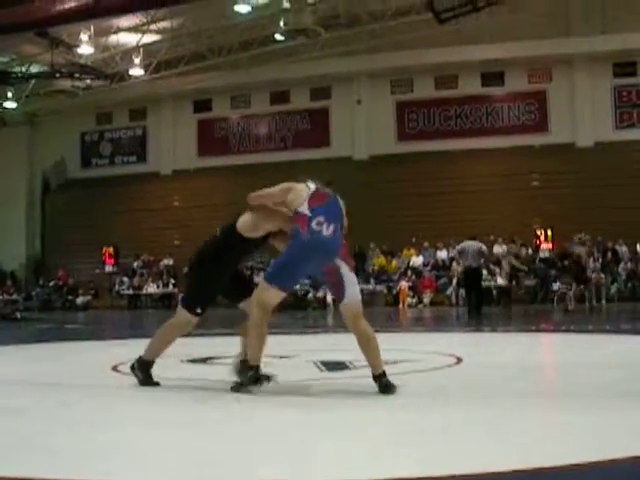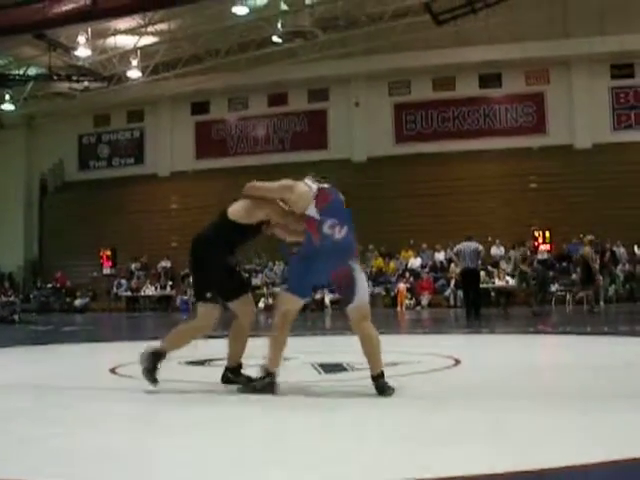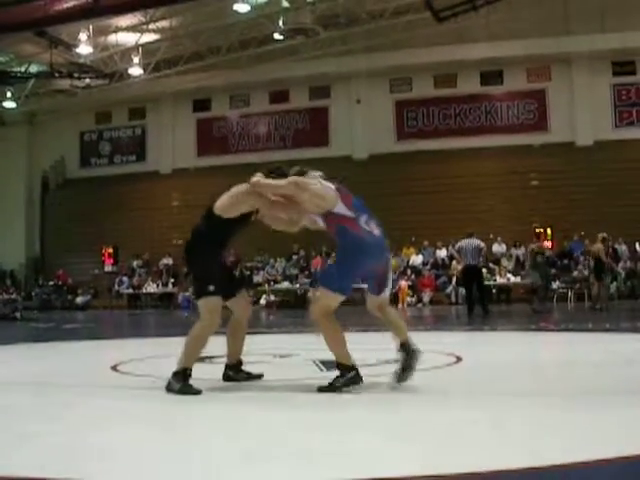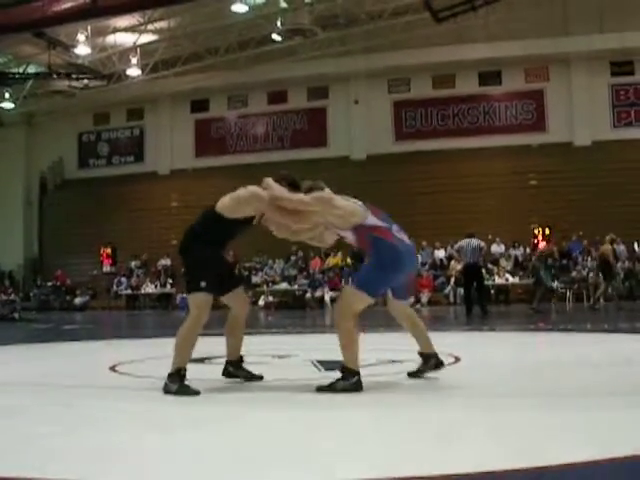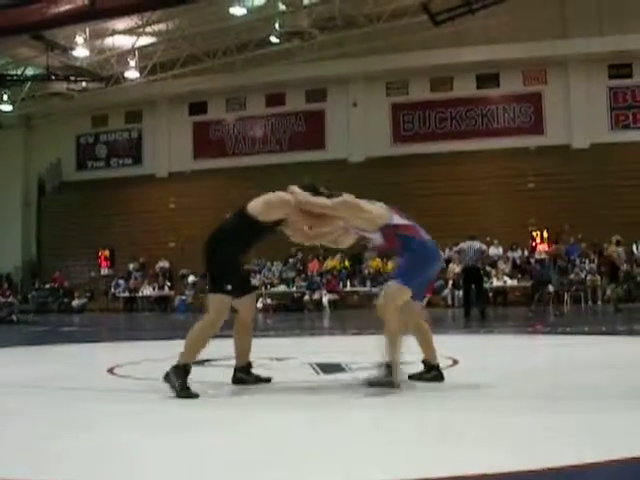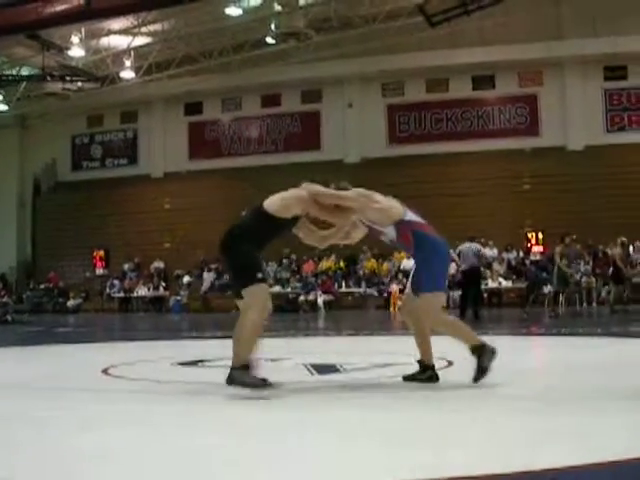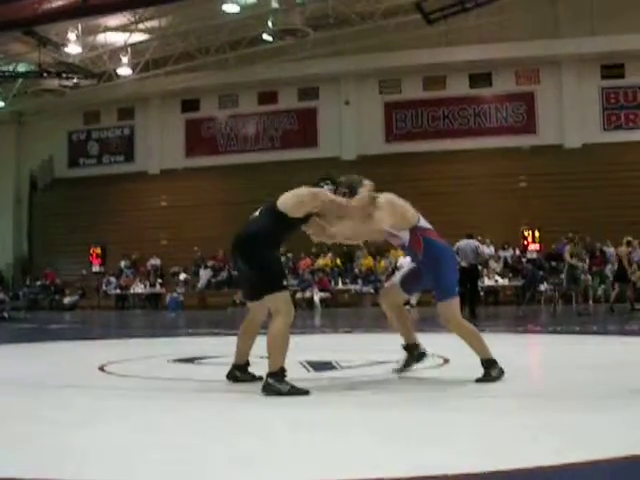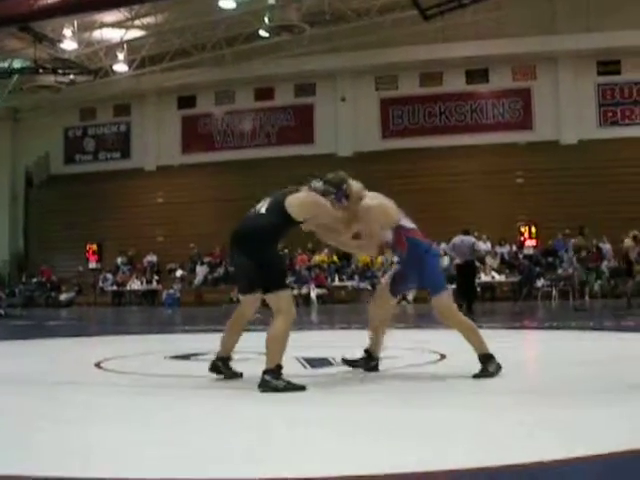
dt=0.2s
person 1, frame 1
left shoulder: (270, 223)
right shoulder: (271, 215)
left elbow: (284, 243)
left hip: (225, 266)
right hip: (209, 265)
right knee: (183, 321)
right ankle: (143, 364)
person 1, frame 2
left shoulder: (266, 216)
right shoulder: (260, 203)
left elbow: (291, 234)
right elbow: (297, 224)
left hip: (221, 258)
right hip: (206, 255)
left knee: (247, 313)
right knee: (207, 322)
left ankle: (232, 371)
right ankle: (155, 356)
person 1, frame 3
left shoulder: (257, 203)
right shoulder: (248, 192)
left elbow: (281, 221)
right elbow: (284, 210)
left hip: (215, 255)
right hip: (201, 253)
left knee: (243, 309)
right knee: (212, 318)
left ankle: (233, 368)
right ankle: (179, 376)
person 1, frame 4
left shoulder: (261, 207)
right shoulder: (254, 196)
left elbow: (288, 231)
right elbow: (290, 218)
left hip: (212, 252)
right hip: (197, 248)
left knee: (241, 305)
right knee: (200, 314)
left ankle: (233, 364)
right ankle: (175, 377)
person 1, frame 5
left shoulder: (283, 214)
right shoulder: (284, 201)
left elbow: (308, 237)
right elbow: (317, 224)
left wrist: (336, 226)
left hip: (230, 253)
right hip: (223, 249)
left knee: (248, 310)
right knee: (217, 314)
left ankle: (242, 370)
right ankle: (179, 372)
person 1, frame 6
left shoulder: (295, 213)
right shoulder: (297, 197)
left elbow: (320, 241)
right elbow: (338, 216)
left wrist: (348, 225)
left hip: (240, 246)
right hip: (239, 245)
left knee: (251, 310)
right knee: (261, 305)
left ankle: (238, 370)
right ankle: (243, 367)
person 1, frame 7
left shoulder: (302, 203)
right shoulder: (311, 195)
right elbow: (352, 208)
right wrist: (367, 191)
left hip: (245, 247)
right hip: (258, 249)
left knee: (257, 313)
right knee: (283, 313)
left ankle: (239, 368)
right ankle: (274, 378)
person 1, frame 8
left shoulder: (287, 195)
right shoulder: (312, 200)
left elbow: (308, 223)
right elbow: (343, 224)
right wrist: (351, 202)
left hip: (240, 243)
right hip: (259, 246)
left knee: (247, 307)
right knee: (285, 311)
left ankle: (221, 360)
right ankle: (271, 375)
person 2, frame 1
left shoulder: (295, 189)
right shoulder: (338, 201)
left elbow: (253, 199)
left wrist: (274, 203)
left hip: (304, 247)
right hip: (333, 251)
left knee: (261, 303)
right knee: (355, 318)
left ankle: (251, 369)
right ankle: (381, 378)
person 2, frame 2
left shoulder: (295, 187)
right shoulder: (337, 196)
left elbow: (250, 189)
left hip: (317, 252)
right hip: (346, 255)
left knee: (284, 313)
right knee: (362, 320)
left ankle: (268, 377)
right ankle: (379, 379)
person 2, frame 3
left shoulder: (303, 185)
right shoulder: (331, 191)
left elbow: (257, 184)
left wrist: (258, 178)
right wrist: (302, 219)
left hip: (355, 249)
right hip: (379, 248)
left knee: (319, 310)
right knee: (379, 306)
left ankle: (348, 371)
right ankle: (407, 348)
person 2, frame 4
left shoulder: (326, 201)
right shoulder: (339, 211)
left elbow: (280, 198)
right elbow: (322, 241)
left wrist: (269, 183)
left hip: (389, 257)
right hip: (408, 256)
left knee: (344, 311)
right knee: (400, 310)
left ankle: (351, 375)
right ankle: (431, 358)
person 2, frame 5
left shoulder: (352, 206)
right shoulder: (356, 218)
left elbow: (307, 203)
right elbow: (340, 241)
left wrist: (294, 190)
left hip: (420, 253)
right hip: (426, 254)
left knee: (386, 305)
right knee: (410, 314)
left ankle: (391, 369)
right ankle: (432, 368)
person 2, frame 6
left shoulder: (363, 199)
right shoulder: (365, 213)
left elbow: (324, 195)
right elbow: (348, 237)
left wrist: (308, 187)
left hip: (432, 252)
right hip: (426, 254)
left knee: (431, 314)
right knee: (409, 310)
left ankle: (482, 350)
right ankle: (427, 368)
person 2, frame 7
left shoulder: (385, 203)
right shoulder: (375, 209)
left elbow: (377, 232)
right elbow: (355, 235)
left wrist: (336, 228)
right wrist: (331, 231)
left hip: (439, 258)
right hip: (422, 261)
left knee: (451, 319)
right knee: (387, 297)
left ankle: (491, 364)
right ankle: (414, 348)
person 2, frame 8
left shoulder: (369, 206)
right shoulder: (363, 204)
left elbow: (370, 247)
left hip: (422, 256)
right hip: (407, 259)
left knee: (446, 313)
right knee: (378, 304)
left ankle: (489, 360)
right ankle: (372, 357)
